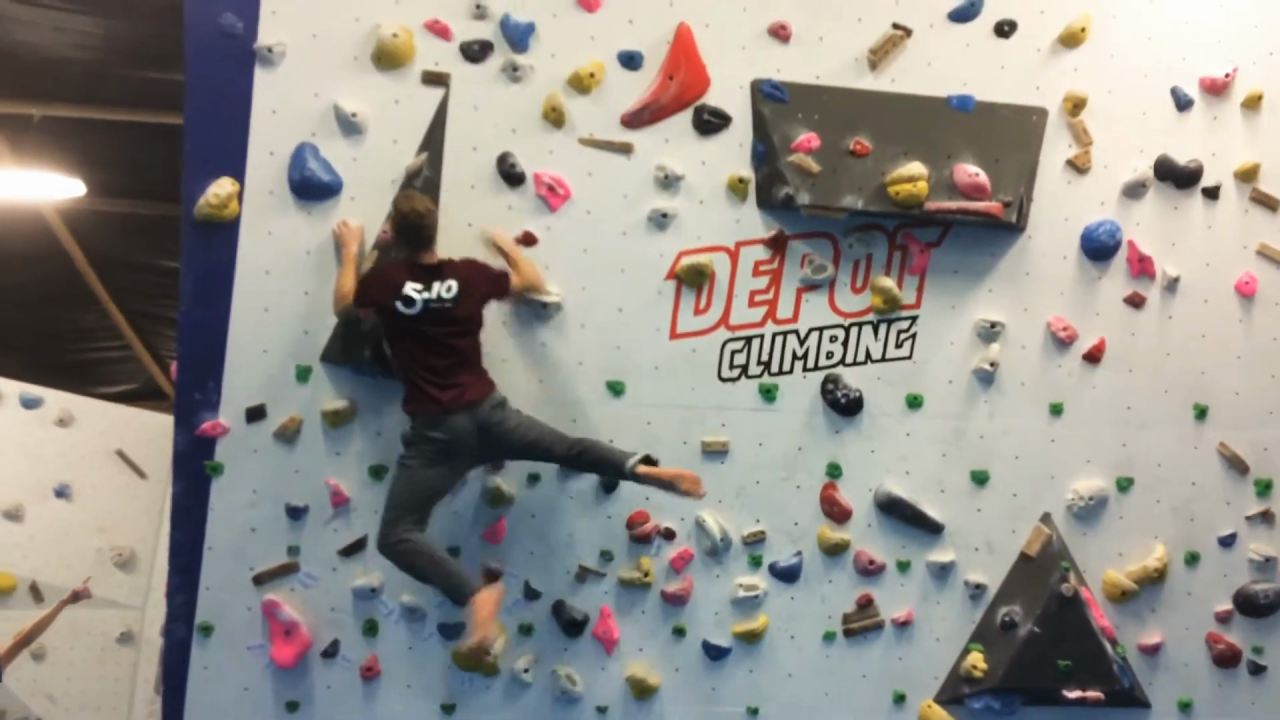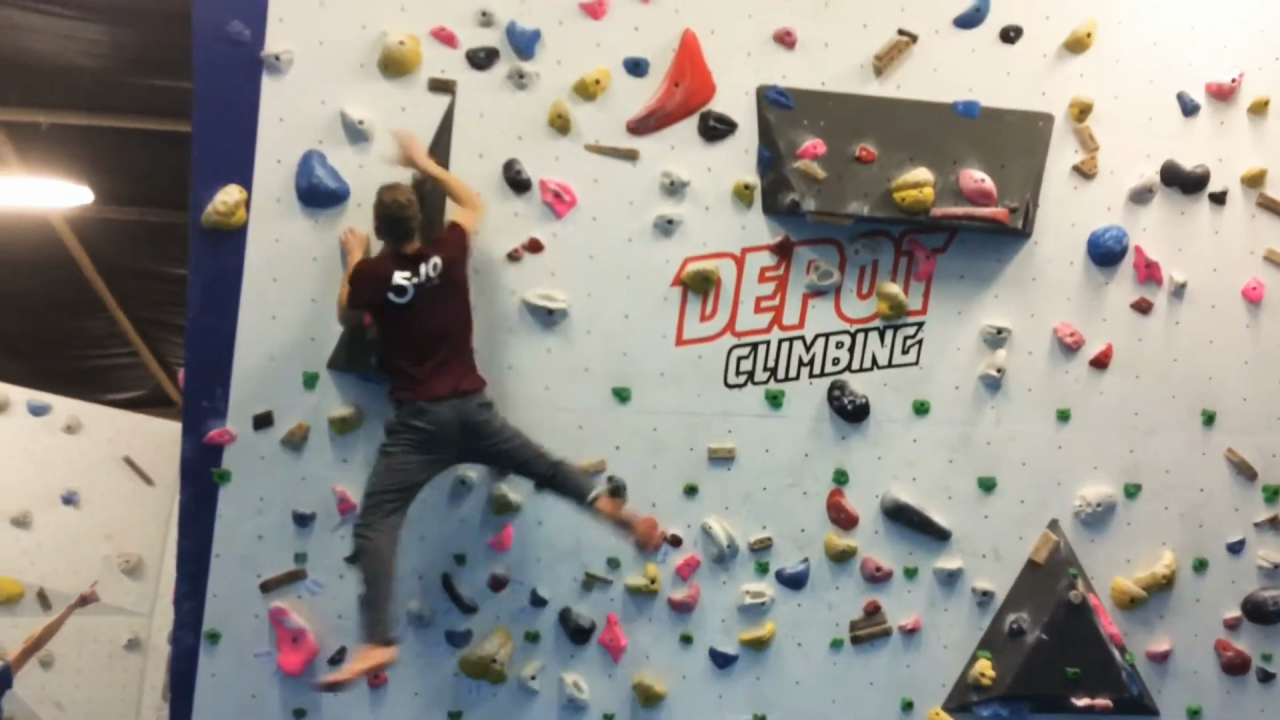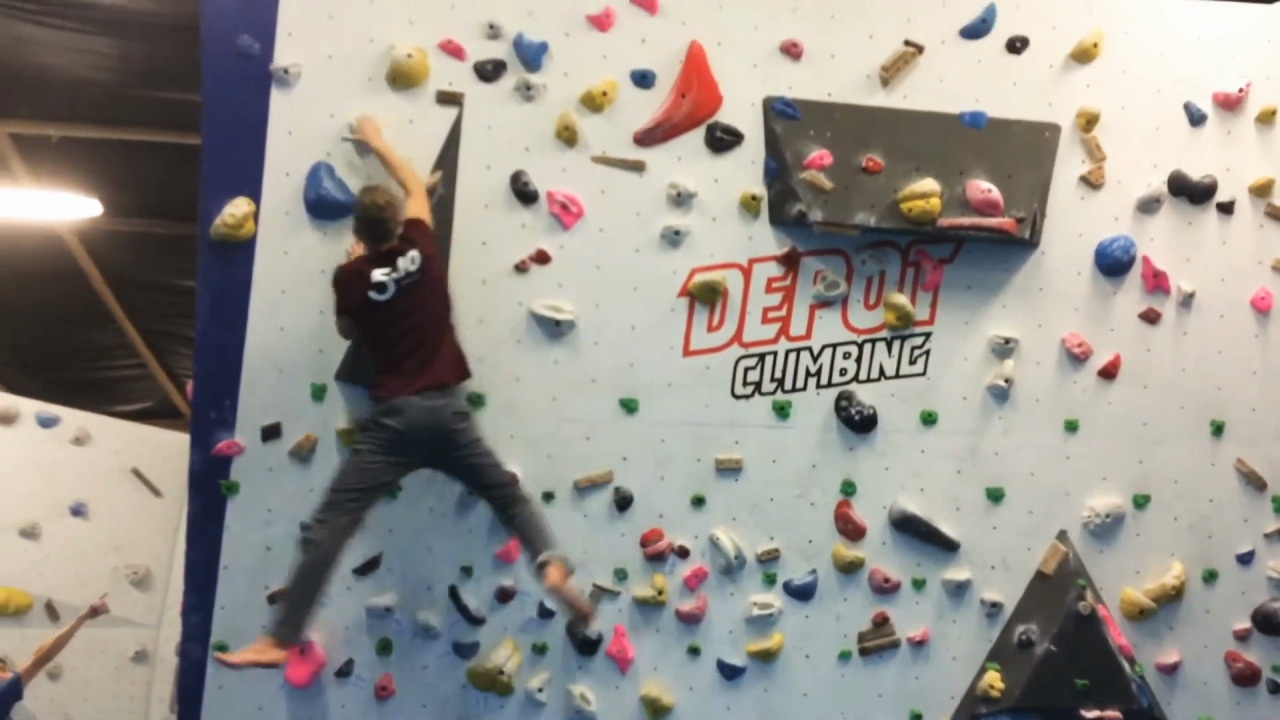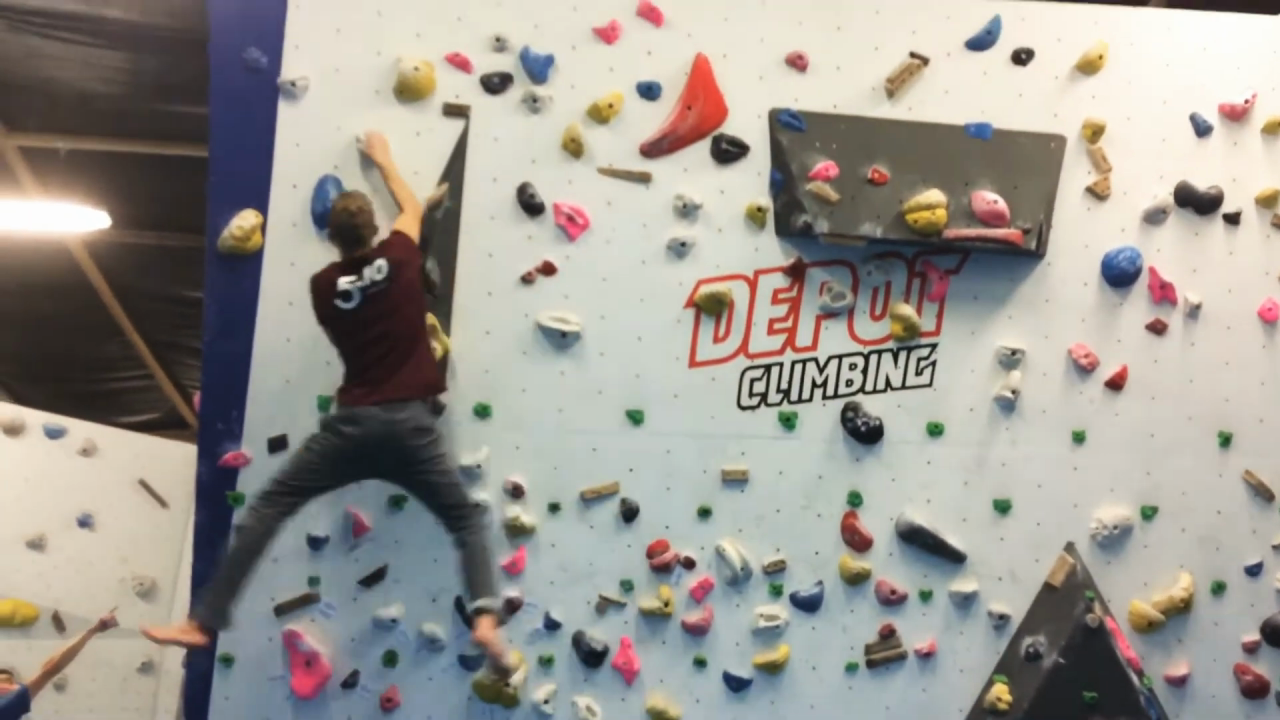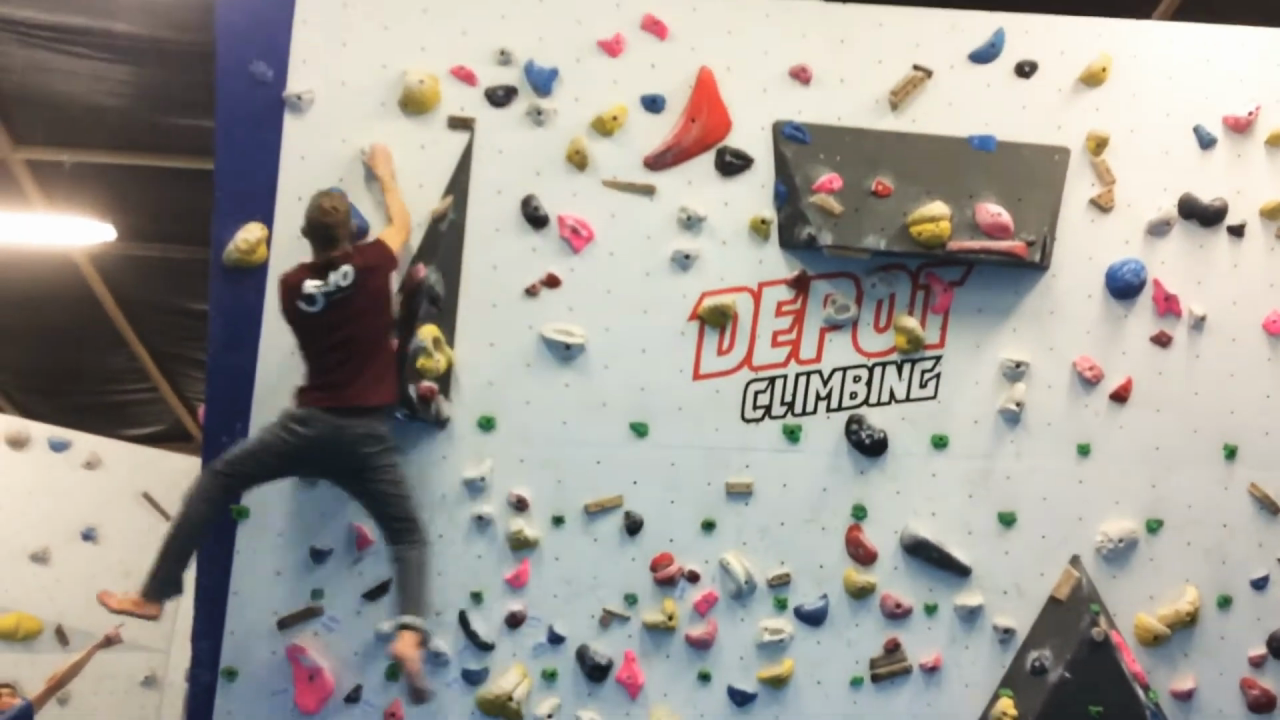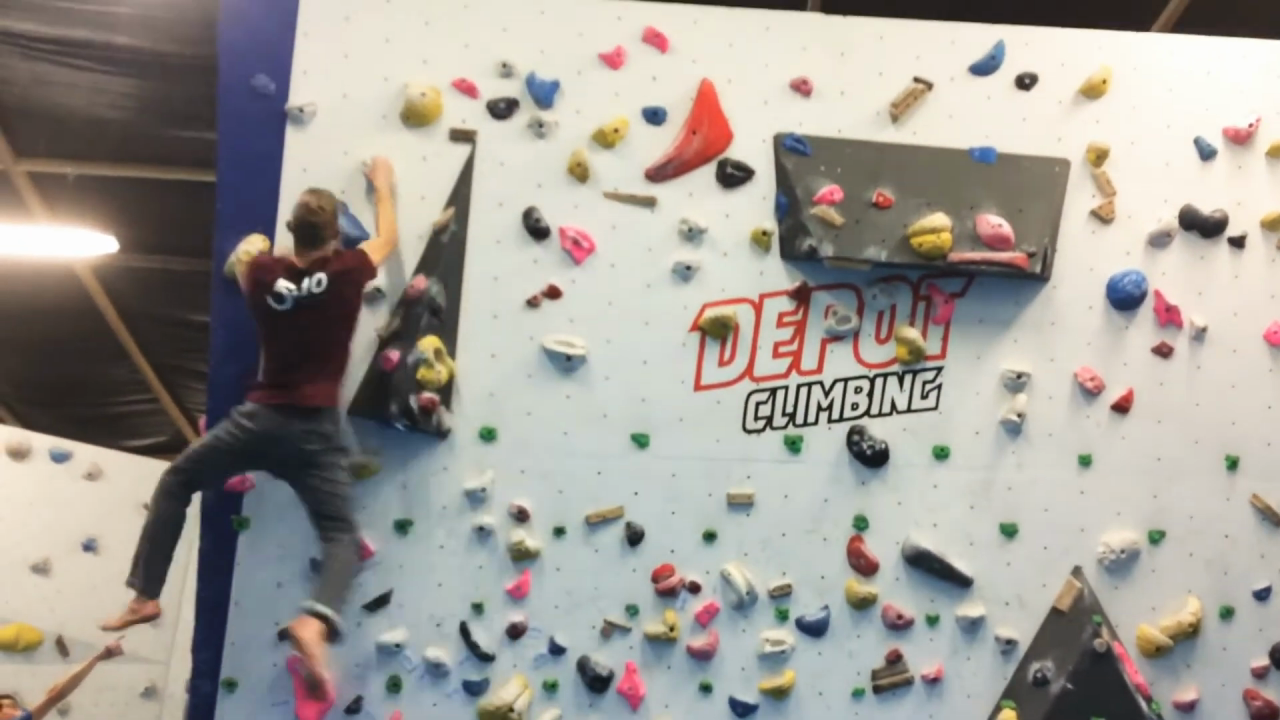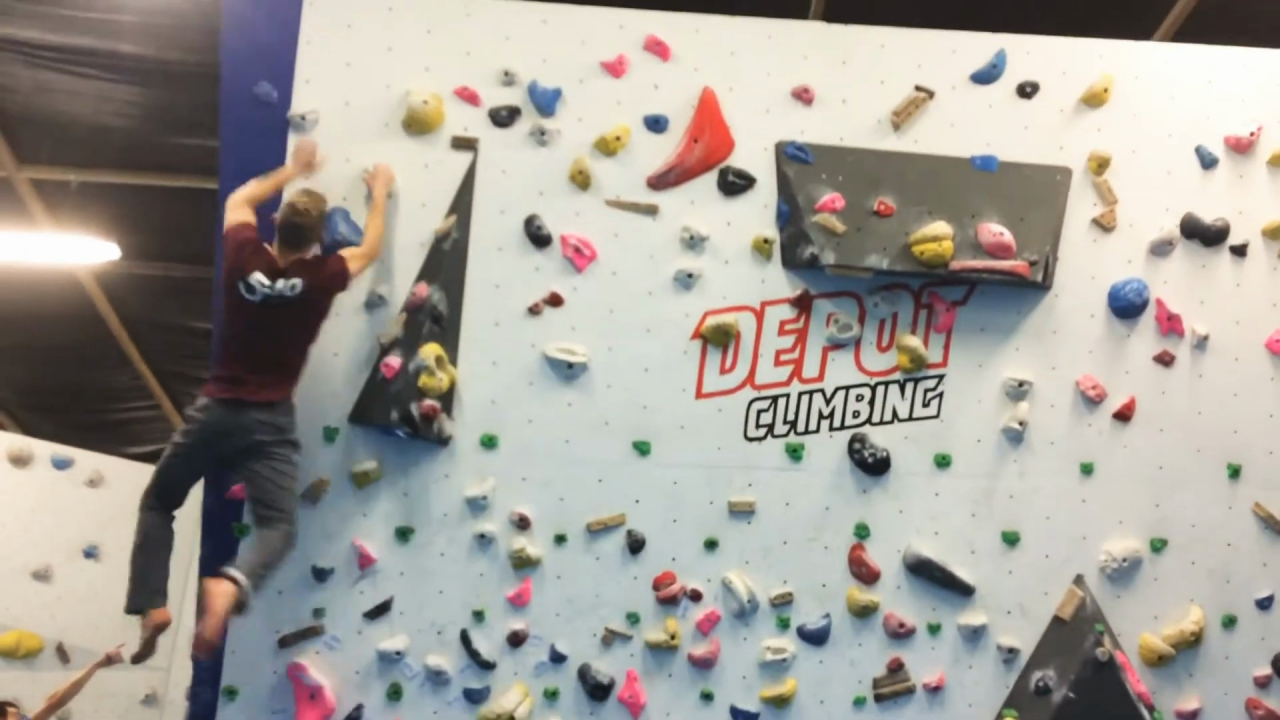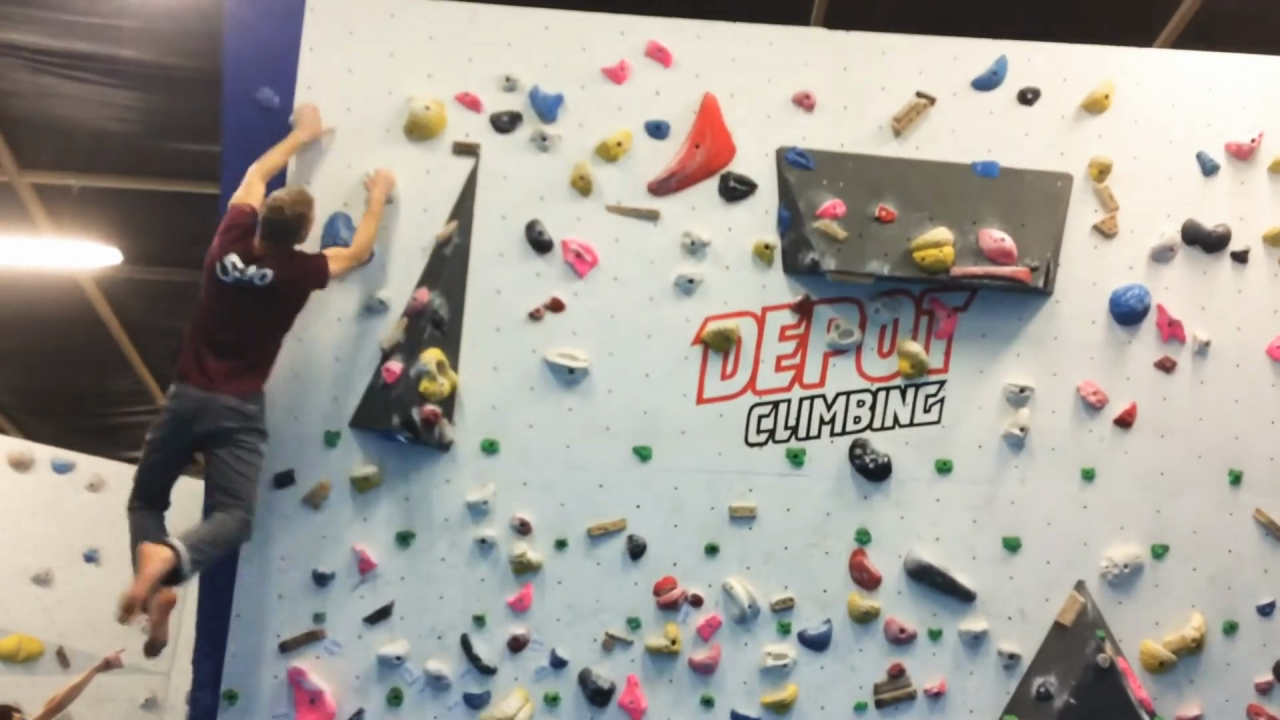
dt=0.1s
person 1, frame 1
left shoulder: (384, 280)
right shoulder: (470, 274)
left elbow: (344, 302)
right elbow: (534, 282)
left wrist: (350, 250)
right wrist: (507, 247)
left hip: (434, 431)
right hip: (487, 414)
left knee: (396, 537)
right knee: (572, 448)
left ankle: (477, 595)
right ankle: (649, 469)
person 1, frame 2
left shoulder: (369, 272)
right shoulder: (447, 252)
left elbow: (345, 315)
right elbow: (470, 203)
left wrist: (354, 260)
right wrist: (425, 165)
left hip: (419, 425)
right hip: (468, 409)
left knee: (373, 527)
right knee: (546, 468)
left ankle: (378, 641)
right ankle: (606, 499)
person 1, frame 3
left shoulder: (351, 276)
right shoulder: (423, 248)
right elbow: (416, 188)
right wrist: (378, 143)
left hip: (394, 417)
right hip: (447, 410)
left knee: (329, 523)
right knee: (508, 496)
left ankle: (281, 639)
right ankle: (553, 569)
person 1, frame 4
left shoulder: (322, 285)
right shoulder: (399, 256)
right elbow: (412, 208)
right wrist: (382, 159)
left hip: (356, 424)
right hip: (414, 423)
left knee: (268, 508)
right knee: (466, 516)
left ankle: (202, 624)
right ankle: (484, 617)
person 1, frame 5
left shoulder: (293, 282)
right shoulder: (371, 265)
right elbow: (400, 223)
right wrist: (386, 175)
left hip: (310, 424)
right hip: (368, 432)
left knee: (214, 482)
right knee: (409, 535)
left ankle: (152, 597)
right ankle: (409, 633)
person 1, frame 6
left shoulder: (264, 273)
right shoulder: (346, 273)
right elbow: (388, 239)
right wrist: (383, 189)
left hip: (259, 420)
right hip: (319, 428)
left knee: (175, 485)
right knee: (342, 539)
left ankle: (144, 598)
right ankle: (315, 623)
person 1, frame 7
left shoulder: (242, 253)
right shoulder: (321, 277)
left elbow: (239, 199)
right elbow: (370, 248)
left wrist: (292, 169)
right wrist: (379, 193)
left hip: (213, 412)
right hip: (269, 422)
left knee: (156, 506)
right knee: (277, 527)
left ankle: (151, 605)
right ankle: (229, 586)
person 1, frame 8
left shoulder: (231, 237)
right shoulder: (300, 270)
left elbow: (254, 174)
right elbow: (360, 251)
left wrist: (298, 136)
right wrist: (376, 199)
left hip: (185, 398)
right hip: (237, 410)
left knee: (146, 502)
right knee: (234, 517)
left ankle: (161, 590)
right ankle: (166, 557)
